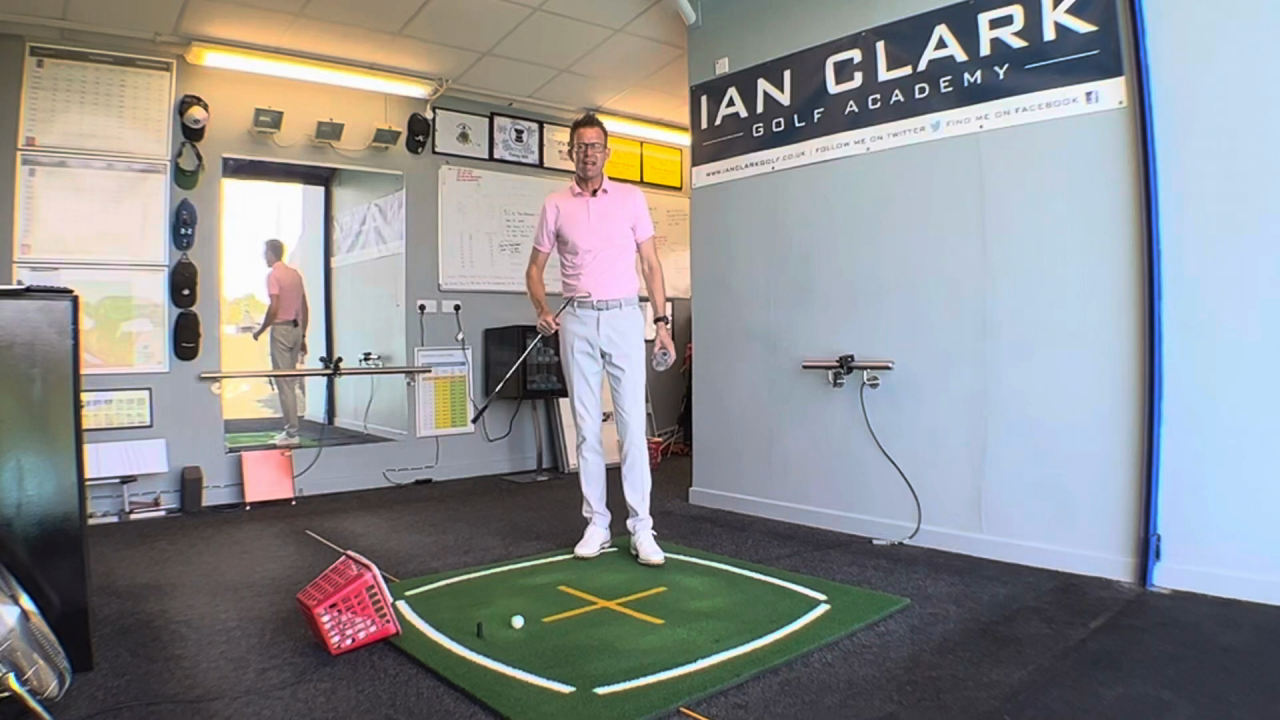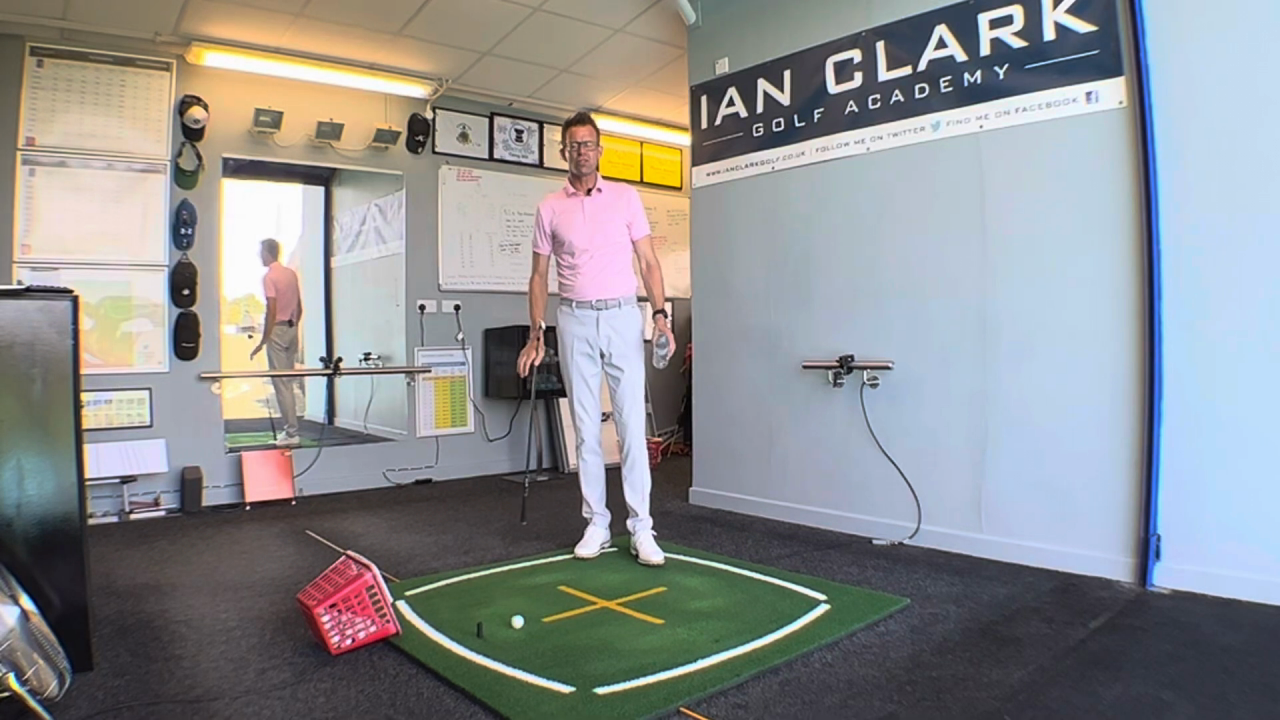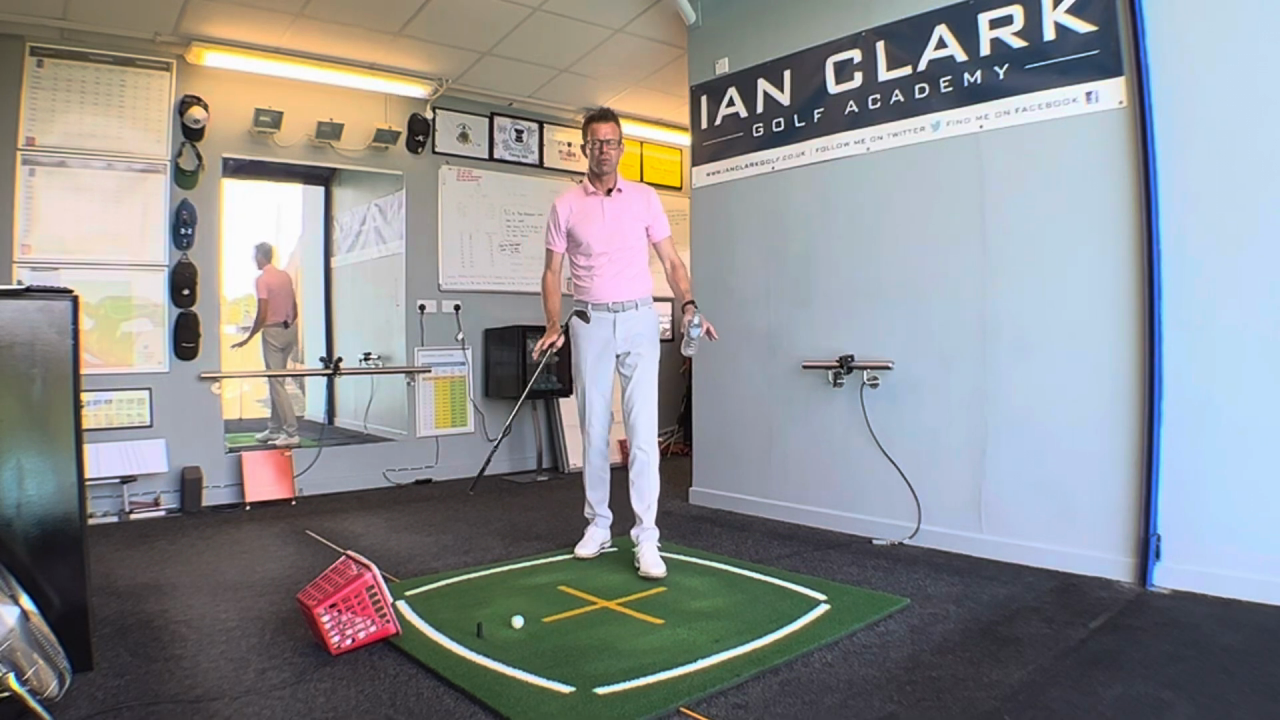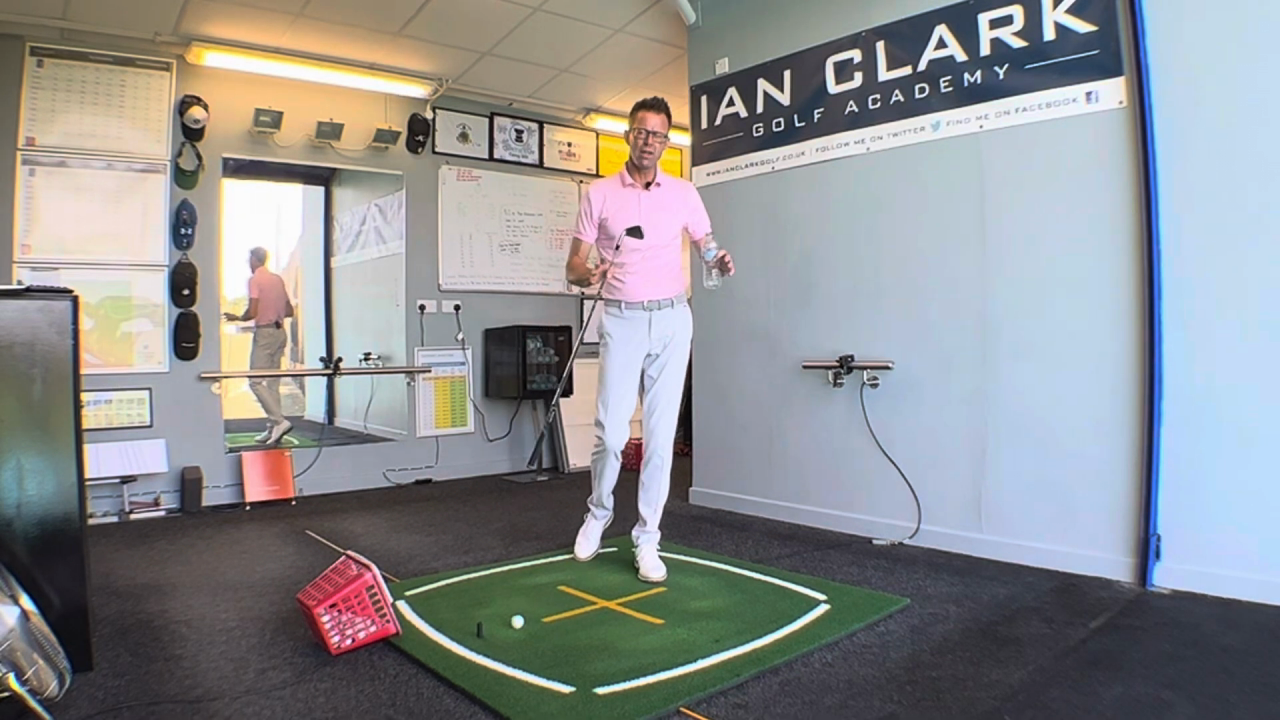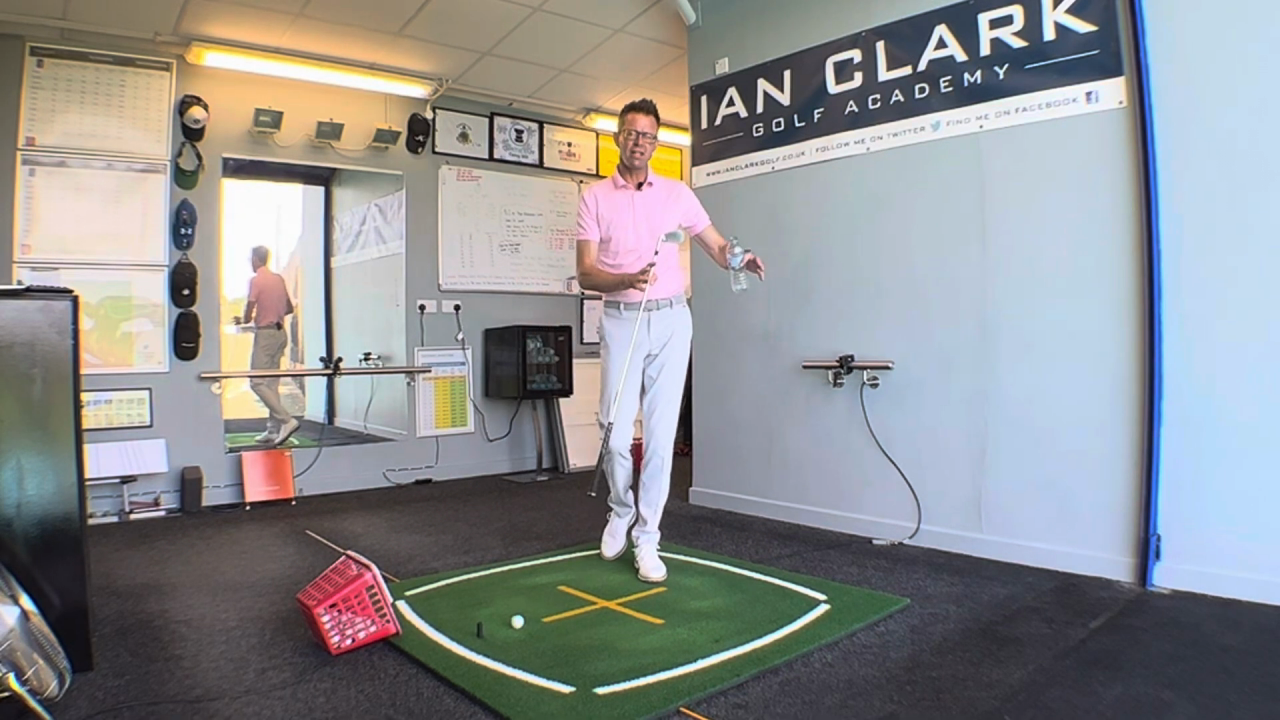
dt=1s
person 1, frame 1
left shoulder: (632, 198)
right shoulder: (555, 205)
left elbow: (651, 263)
right elbow: (535, 267)
left wrist: (662, 321)
right wrist: (542, 310)
left hip: (624, 317)
right hip: (577, 323)
left knee: (633, 422)
right knee: (587, 426)
left ankle: (640, 527)
right ankle: (596, 523)
person 1, frame 2
left shoulder: (626, 196)
right shoulder: (549, 208)
left elbow: (648, 261)
right elbow: (539, 276)
left wrist: (660, 314)
right wrist: (534, 335)
left hip: (623, 317)
right hip: (575, 321)
left knee: (632, 424)
right knee: (586, 427)
left ankle: (640, 527)
right ankle: (596, 523)
person 1, frame 3
left shoulder: (645, 197)
right shoulder: (565, 204)
left elbow: (671, 260)
right elbow: (552, 272)
left wrist: (688, 305)
right wrist: (553, 324)
left hip: (638, 319)
right hip: (590, 323)
left knee: (642, 430)
right knee: (594, 431)
left ankle: (645, 539)
right ankle: (598, 523)
person 1, frame 4
left shoulder: (683, 193)
right shoulder: (598, 193)
left elbow: (709, 250)
right elbow: (574, 263)
left wrist: (721, 262)
right wrist: (587, 274)
left hip: (672, 320)
right hip: (621, 321)
left knee: (660, 437)
right knee: (610, 433)
left ankle: (646, 540)
right ankle: (598, 513)
person 1, frame 5
left shoulder: (677, 193)
right shoulder: (594, 197)
left elbow: (716, 246)
right elbow: (585, 273)
left wrist: (741, 260)
right wrist: (629, 280)
left hip: (671, 320)
right hip: (621, 321)
left knee: (661, 436)
right knee: (616, 434)
left ankle: (647, 539)
right ankle: (621, 511)
person 2, frame 1
left shoulder: (273, 275)
right shoulder: (295, 274)
left elbow: (274, 309)
right elbow: (305, 309)
left wrist: (260, 331)
right wrist: (303, 336)
left hip: (281, 330)
right hip: (295, 329)
left knee: (284, 383)
right knee: (290, 382)
left ankle: (292, 433)
right ankle: (290, 429)
person 2, frame 2
left shoulder: (269, 276)
right shoulder: (291, 274)
left elbow: (272, 312)
left wrist: (263, 341)
left hip: (277, 331)
right hip: (291, 329)
left knee: (281, 384)
right knee: (288, 383)
left ankle: (292, 433)
right ankle: (289, 429)
person 2, frame 3
left shoulder: (263, 279)
right shoulder: (285, 276)
left elbow: (262, 315)
right elbow: (295, 310)
left wrist: (248, 338)
left hip: (273, 333)
right hip: (288, 331)
left knee: (277, 384)
right knee: (276, 383)
left ankle: (291, 433)
right ankle: (274, 429)
person 2, frame 4
left shoulder: (255, 279)
right shoulder: (278, 279)
left elbow: (252, 312)
right elbow: (290, 311)
left wrist: (237, 317)
left hip: (264, 333)
right hip: (279, 332)
left knee: (256, 381)
right knee: (272, 382)
left ankle: (279, 421)
right ankle: (273, 429)
person 2, frame 5
left shoulder: (256, 280)
right shoulder: (279, 279)
left elbow: (248, 316)
right elbow: (289, 308)
left wrist: (242, 320)
left hip: (265, 334)
right hip: (279, 333)
left knee: (257, 382)
right knee: (271, 383)
left ankle: (287, 420)
right ankle: (273, 429)
